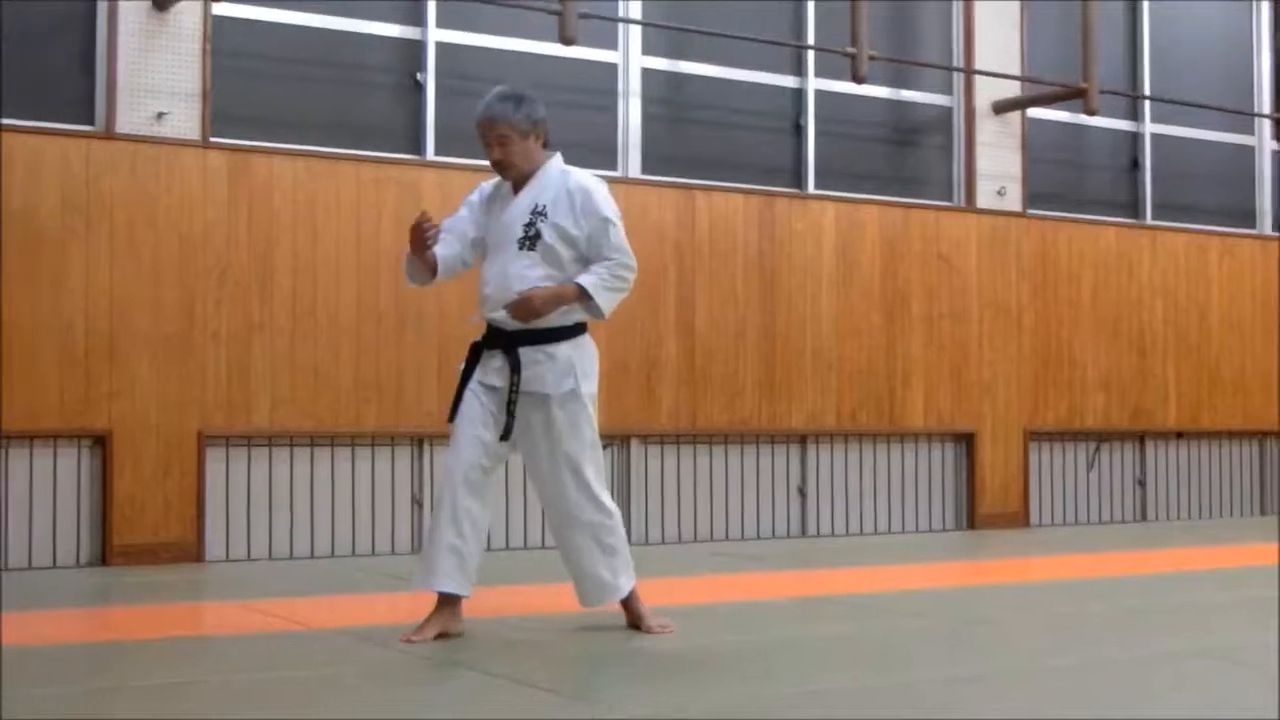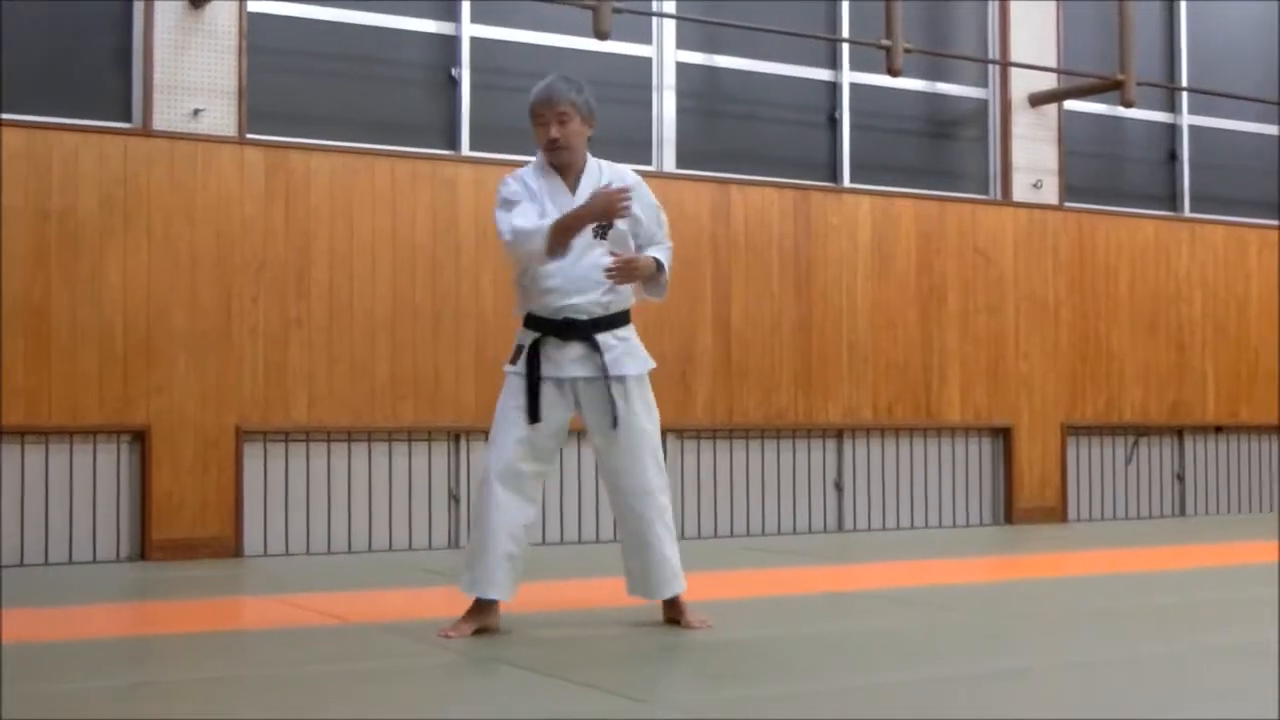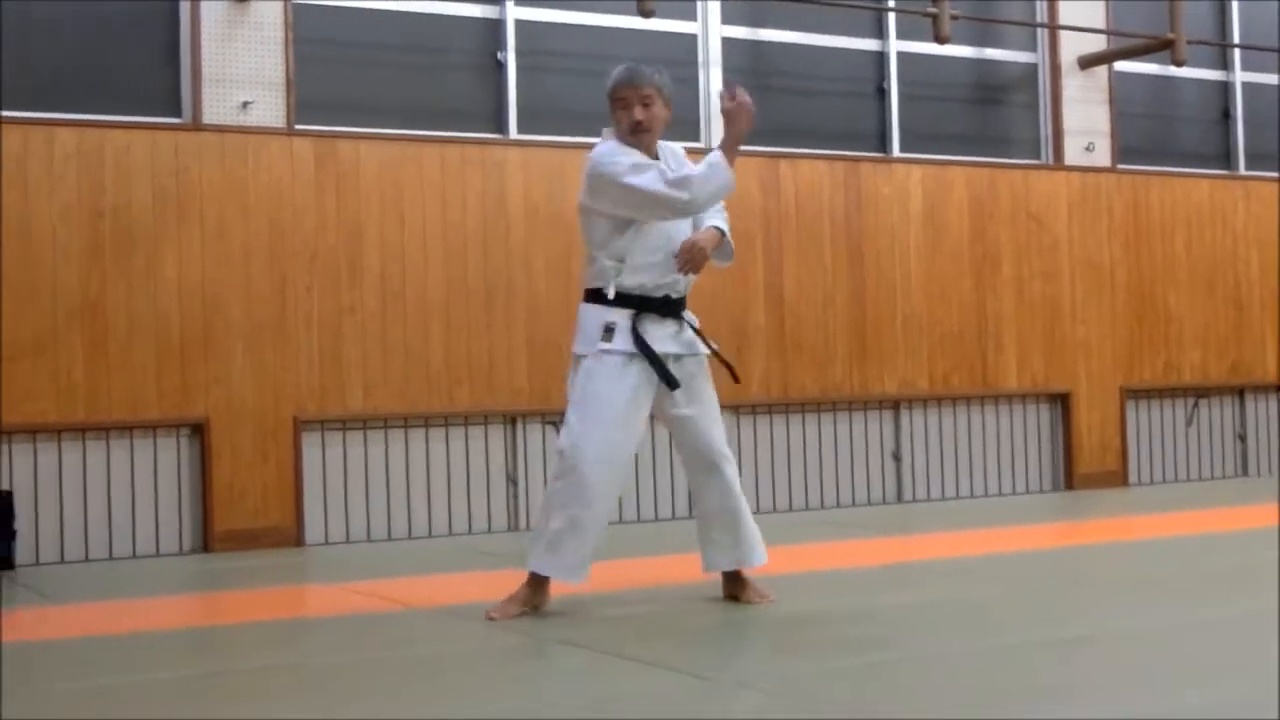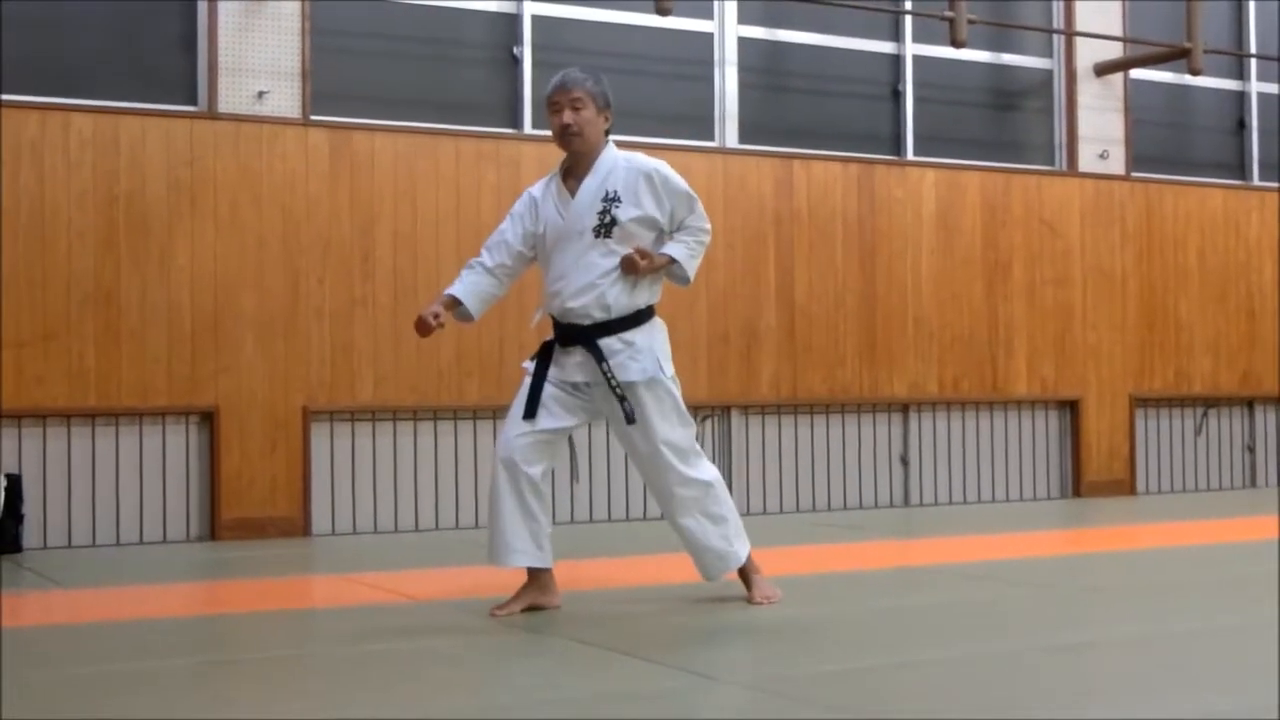
dt=1s
person 1, frame 1
left shoulder: (581, 190)
right shoulder: (486, 198)
left elbow: (620, 268)
right elbow: (441, 264)
left wrist: (556, 295)
right wrist: (420, 248)
left hip: (556, 361)
right hip: (496, 359)
left knee: (574, 488)
right knee: (462, 473)
left ankle: (629, 599)
right ankle: (448, 606)
person 1, frame 2
left shoulder: (624, 180)
right shoulder: (520, 186)
left elbow: (658, 244)
right elbow: (526, 245)
left wrist: (646, 266)
right wrist: (583, 214)
left hip: (611, 350)
right hip: (544, 352)
left knee: (640, 480)
right knee: (507, 472)
left ankle: (671, 599)
right ankle: (486, 603)
person 1, frame 3
left shoulder: (674, 158)
right shoulder: (607, 164)
left elbow: (709, 212)
right elbow: (690, 195)
left wrist: (709, 238)
right wrist: (733, 136)
left hip: (673, 328)
right hip: (615, 330)
left knee: (710, 451)
right knee: (593, 456)
left ankle: (734, 572)
right ankle: (538, 584)
person 1, frame 4
left shoulder: (644, 173)
right shoulder: (538, 198)
left elbow: (697, 227)
right elbow: (495, 263)
left wrist: (663, 261)
right wrist: (445, 305)
left hip: (633, 348)
right hip: (564, 353)
left knee: (677, 463)
right knee: (517, 453)
left ankle: (747, 567)
right ankle: (539, 581)
